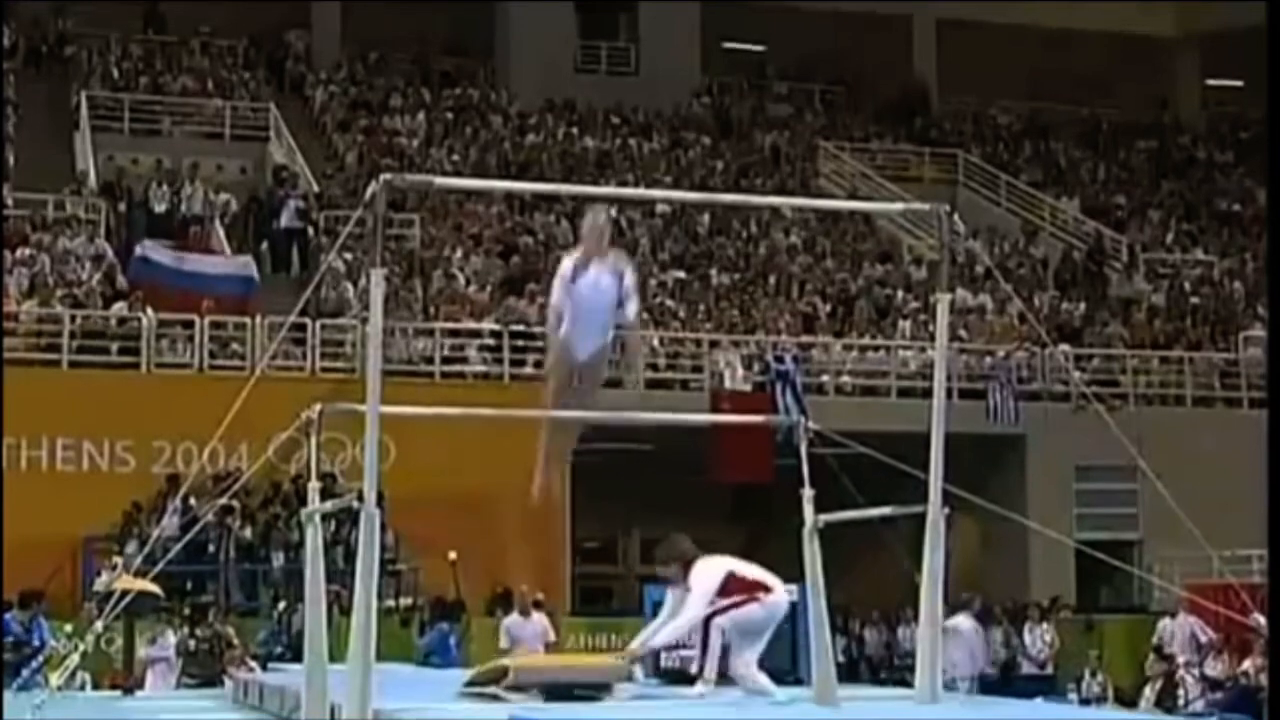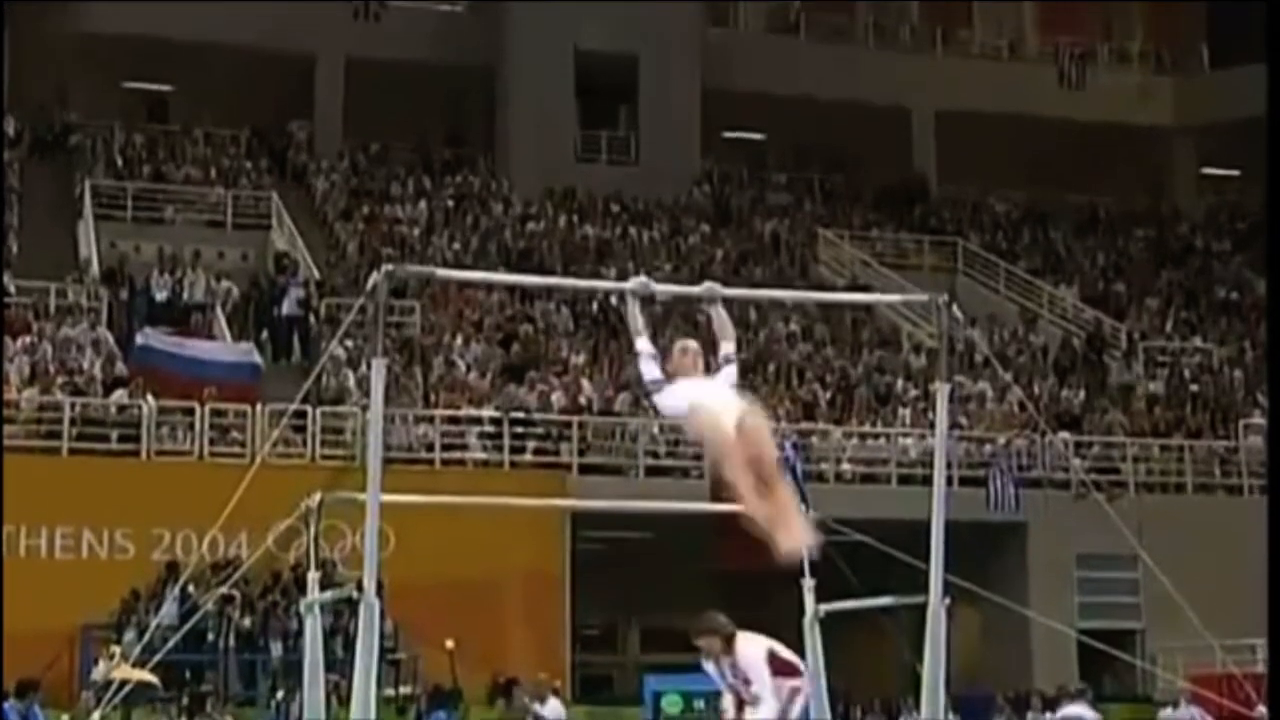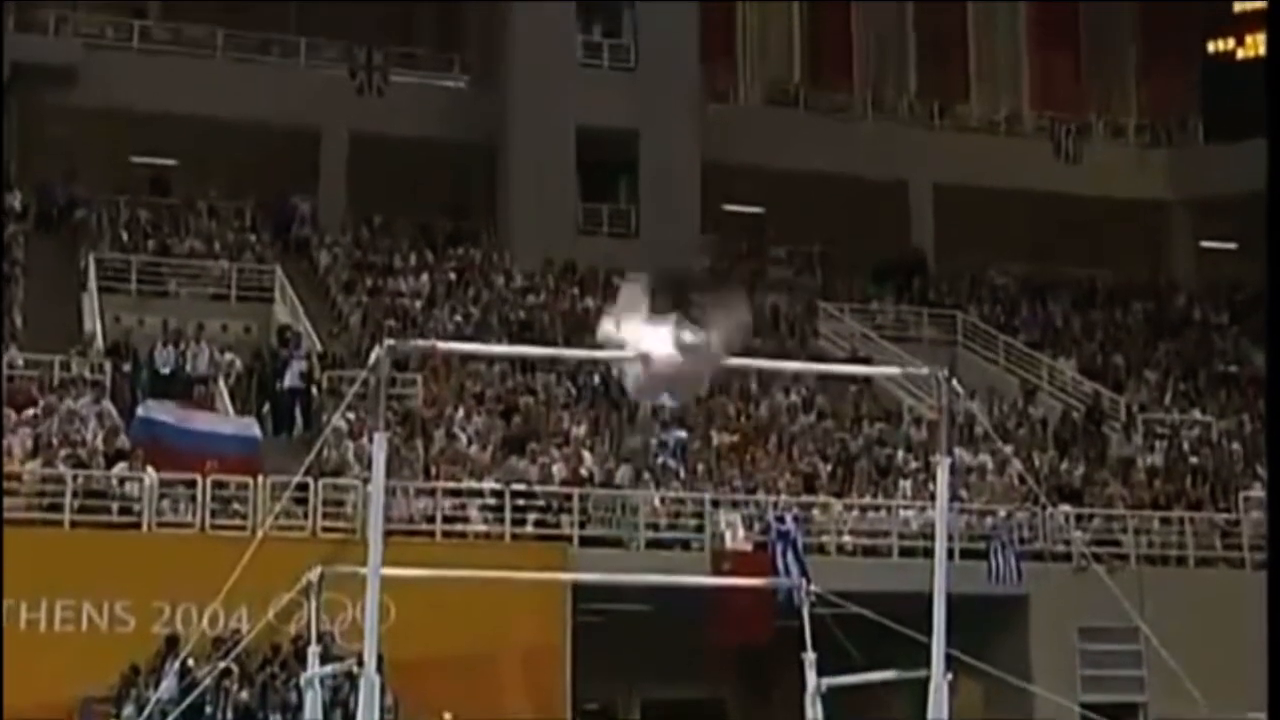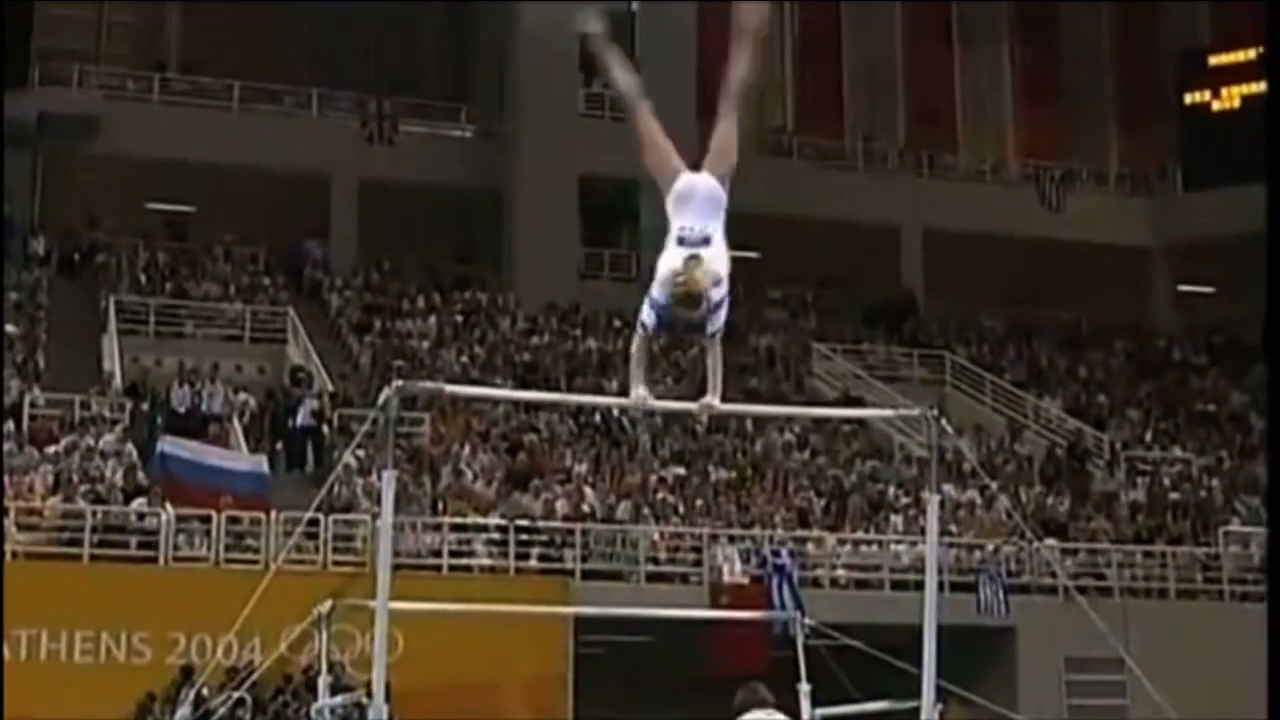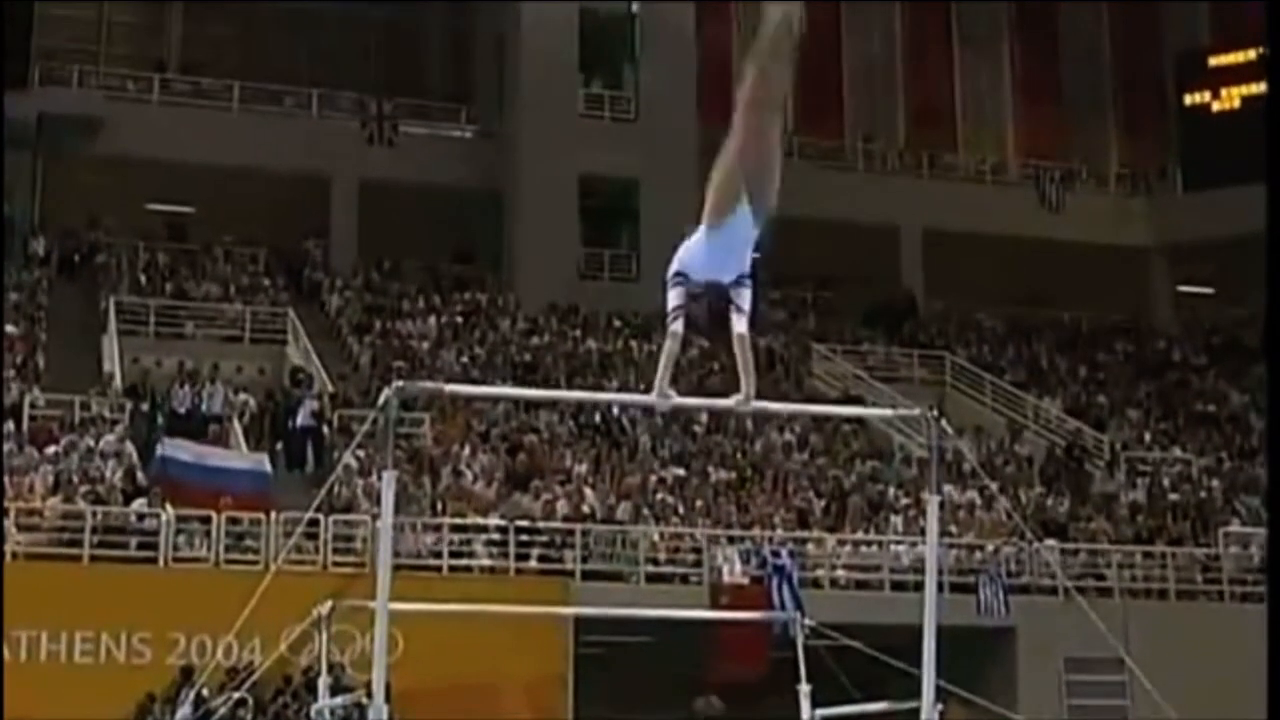
dt=1s
person 1, frame 1
left shoulder: (621, 268)
right shoulder: (571, 264)
left elbow: (630, 314)
right elbow: (555, 307)
left wrist: (633, 342)
right wrist: (552, 350)
left hip: (597, 347)
right hip: (569, 344)
left knee: (579, 411)
right knee: (555, 408)
left ankle: (560, 457)
right ankle: (543, 472)
person 1, frame 2
left shoulder: (720, 381)
right shoulder: (665, 390)
left elbow: (729, 344)
right elbow: (642, 342)
left wrist: (714, 303)
right wrist: (633, 299)
left knee: (771, 472)
right knee: (735, 467)
left ankle: (796, 532)
right ankle: (779, 535)
person 1, frame 3
left shoulder: (668, 324)
right shoulder: (617, 321)
left elbow: (692, 339)
right elbow: (606, 334)
left hip: (677, 384)
right hip: (646, 377)
person 1, frame 4
left shoulder: (714, 287)
right shoulder: (665, 287)
left elbow: (714, 341)
right elbow: (642, 336)
left wrist: (714, 393)
right wrist: (637, 385)
left hip: (707, 193)
right hip: (687, 195)
left knee: (731, 103)
right knee: (639, 107)
left ankle: (745, 34)
right ankle: (601, 42)
person 1, frame 5
left shoulder: (684, 269)
right shoulder: (733, 277)
left elbow: (675, 331)
right elbow: (741, 332)
left wrist: (660, 387)
right wrist: (747, 391)
right hip: (748, 219)
